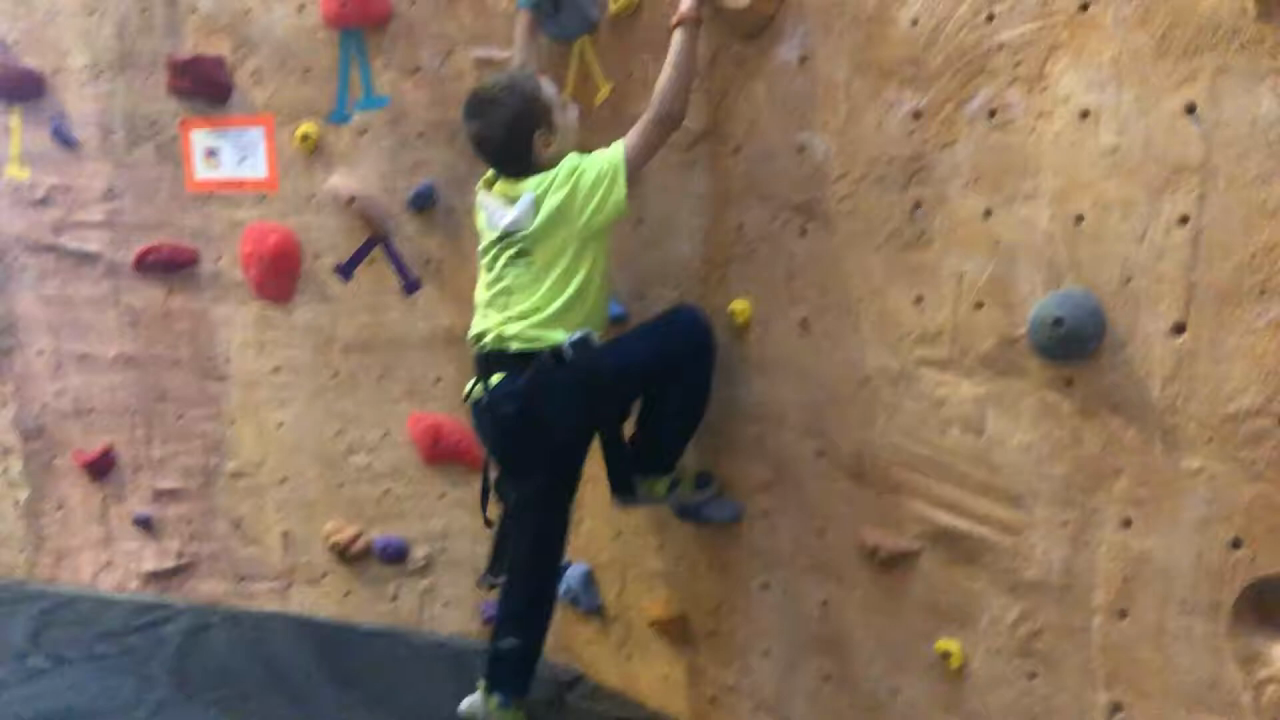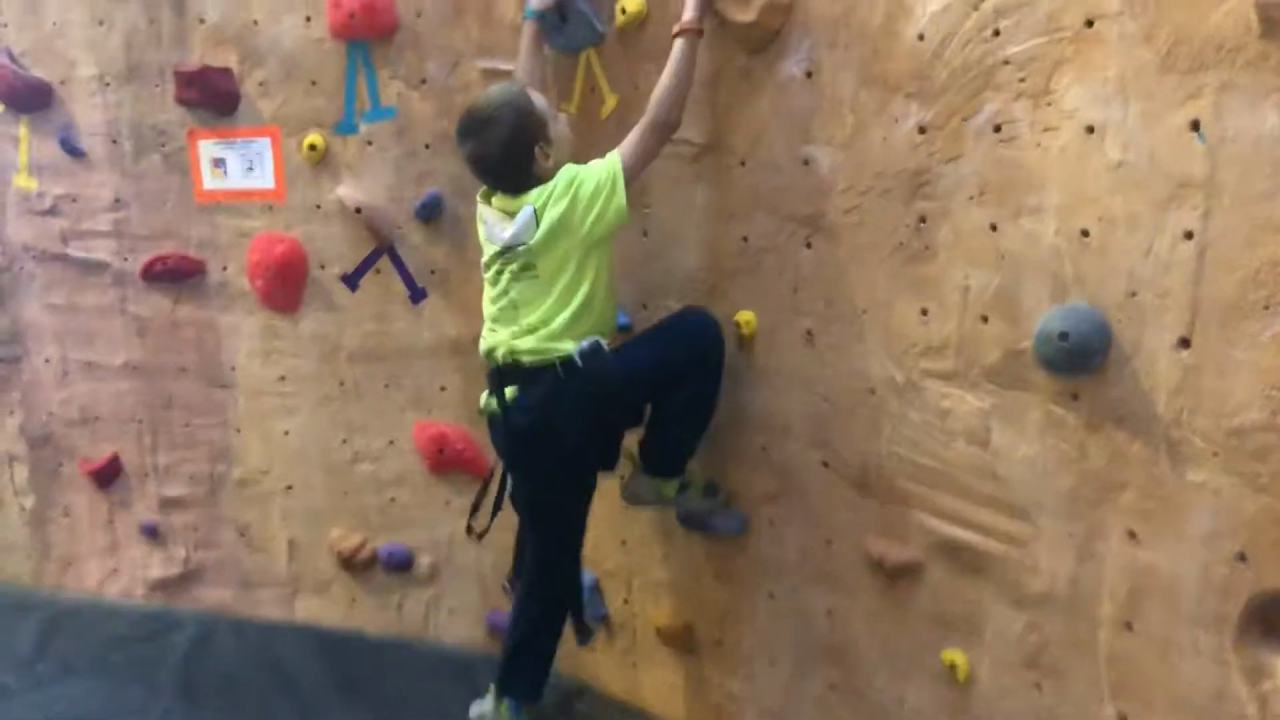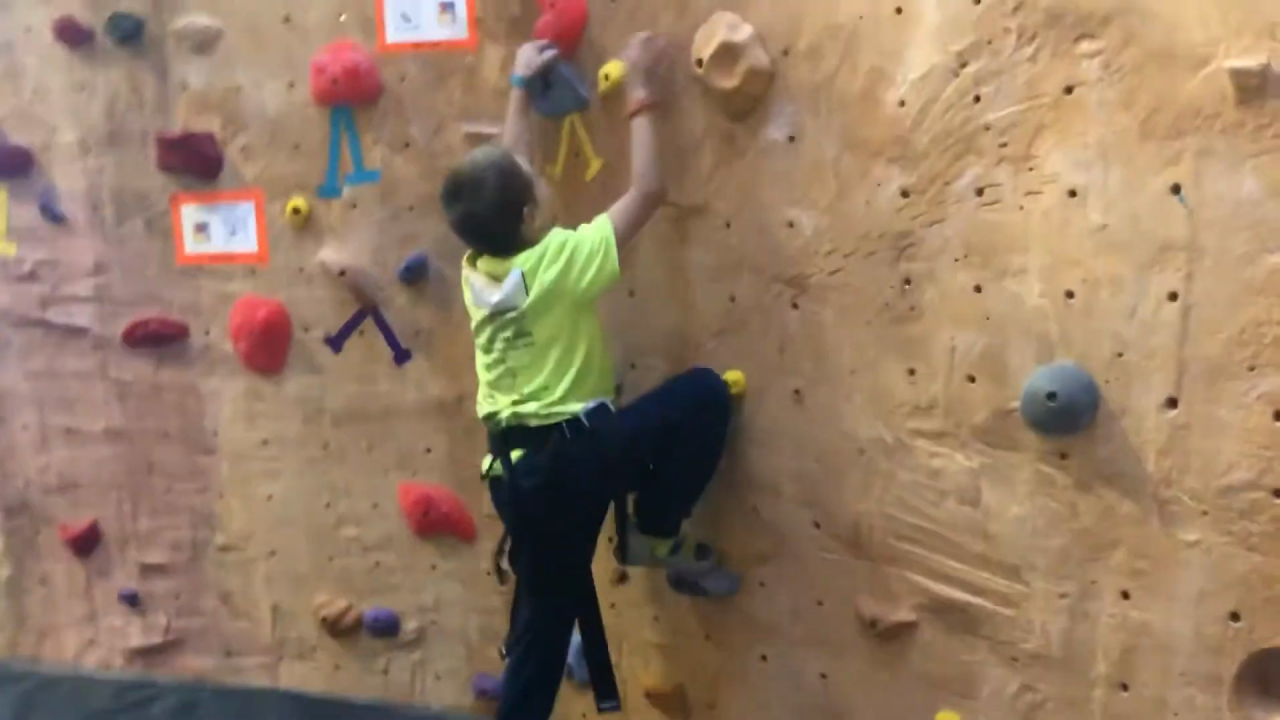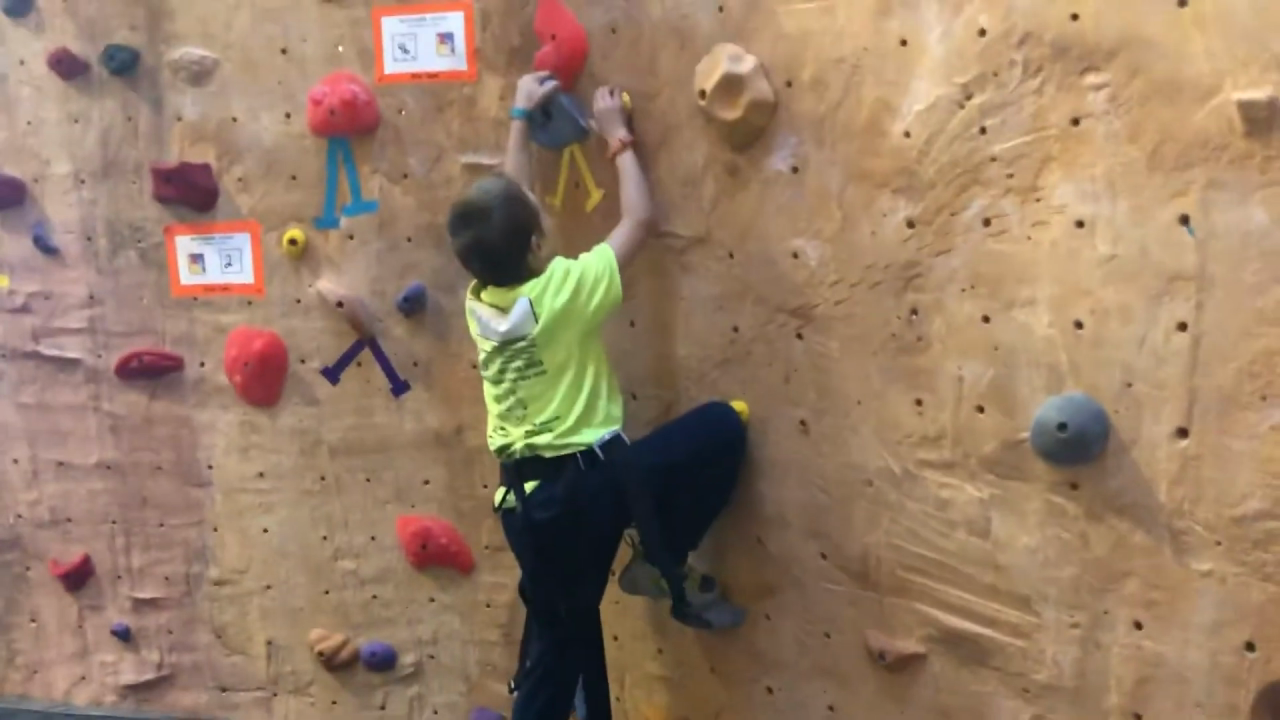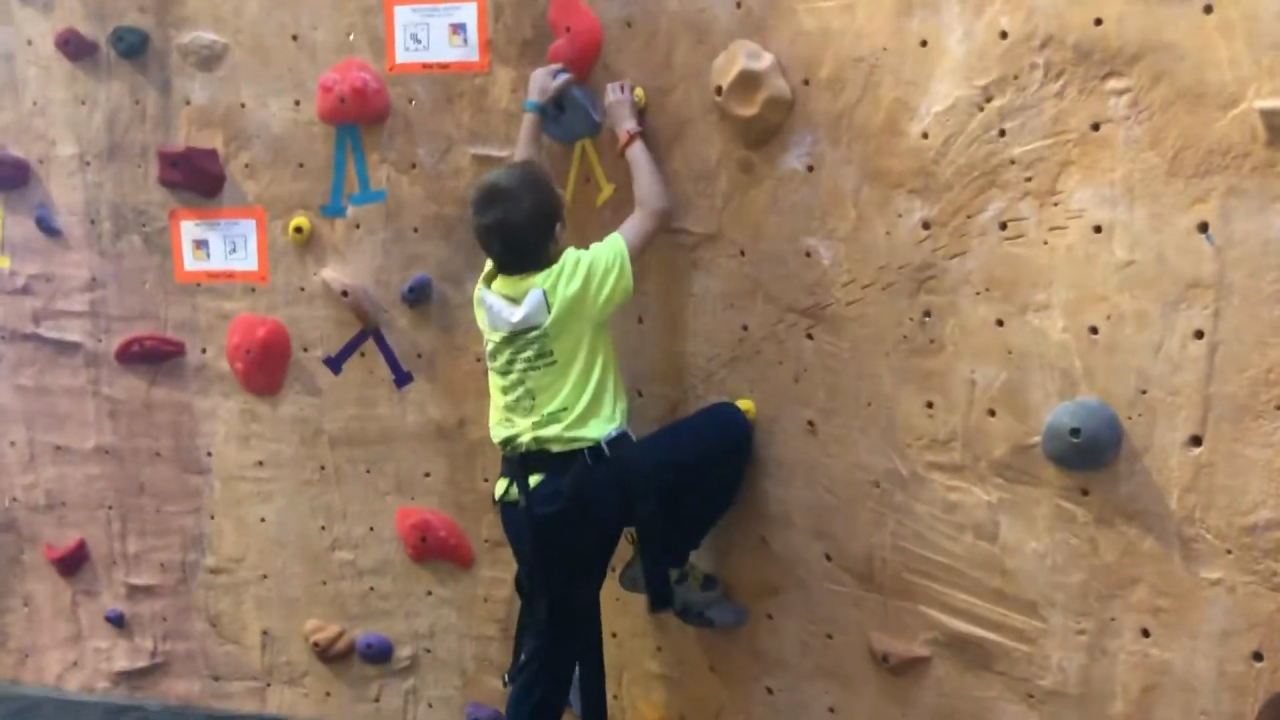
dt=0.2s
person 1, frame 1
left shoulder: (494, 186)
right shoulder: (574, 184)
left elbow: (520, 95)
right elbow: (665, 115)
left hip: (499, 395)
right hip: (552, 387)
left knee: (533, 542)
right knee: (688, 332)
right ankle: (650, 472)
person 1, frame 2
left shoulder: (493, 200)
right shoulder: (572, 197)
left elbow: (515, 104)
right elbow: (659, 123)
left hip: (511, 406)
right hip: (564, 395)
left knee: (547, 551)
right knee: (696, 334)
right ankle: (660, 473)
person 1, frame 3
left shoulder: (476, 270)
right shoulder: (559, 262)
left elbow: (502, 174)
right elbow: (646, 189)
left wrist: (521, 85)
right wrist: (644, 97)
left hip: (514, 468)
right hip: (572, 454)
left knee: (545, 610)
right knee: (704, 393)
right ankle: (655, 535)
person 1, frame 4
left shoulder: (478, 301)
right shoulder: (564, 288)
left elbow: (502, 204)
right elbow: (640, 217)
left wrist: (520, 118)
right wrist: (617, 134)
left hip: (525, 499)
right hip: (585, 483)
left knee: (554, 644)
right knee: (720, 427)
right ankle: (660, 566)
person 1, frame 5
left shoulder: (488, 288)
right shoulder: (577, 277)
left elbow: (512, 200)
right elbow: (656, 207)
left wrist: (532, 112)
right wrist: (627, 127)
left hip: (525, 495)
right hip: (590, 480)
left knee: (549, 641)
right knee: (727, 428)
right ankle: (661, 565)
